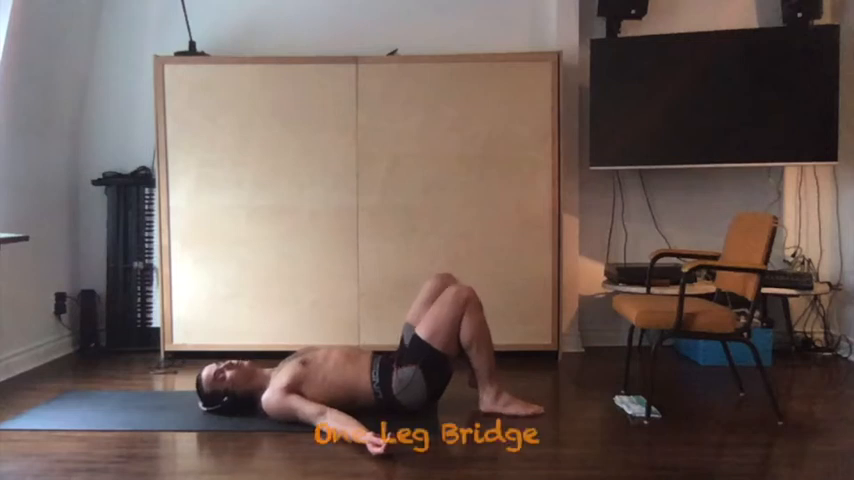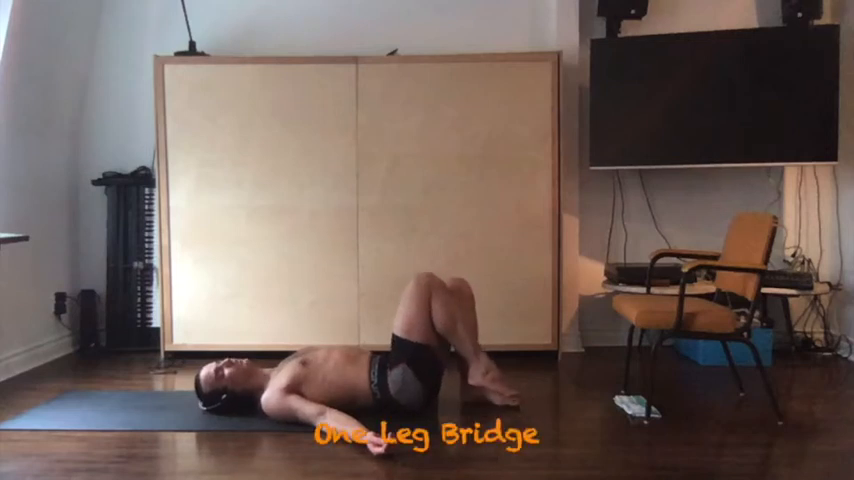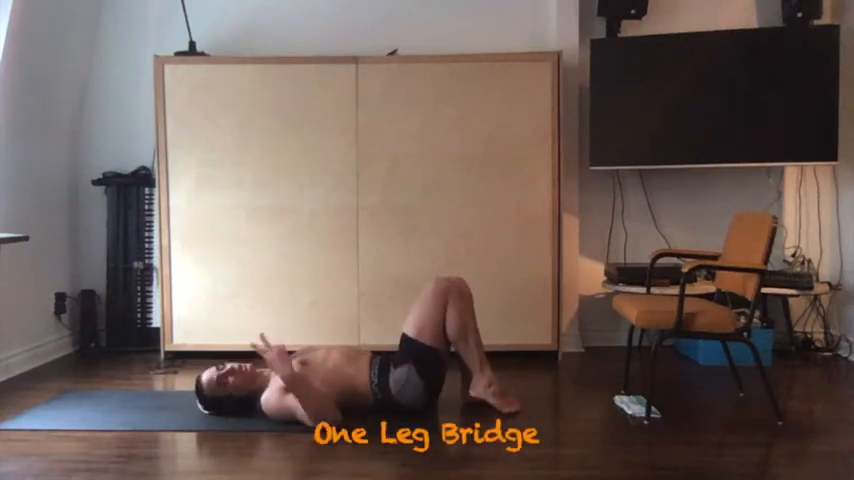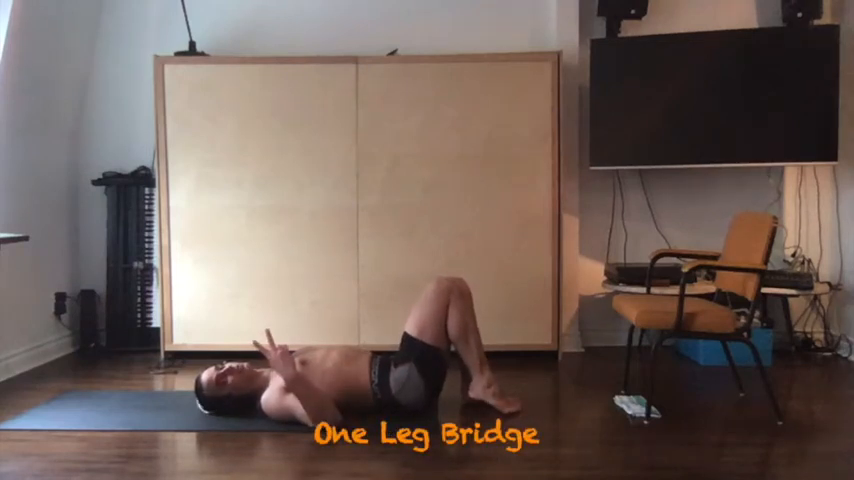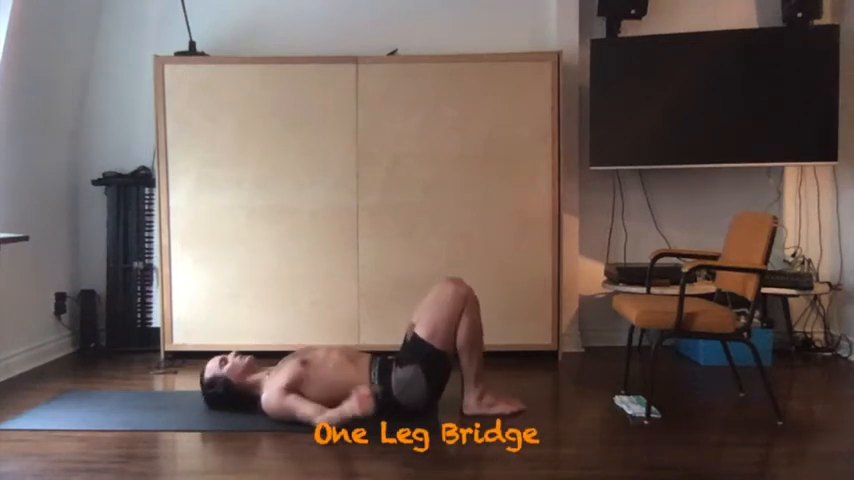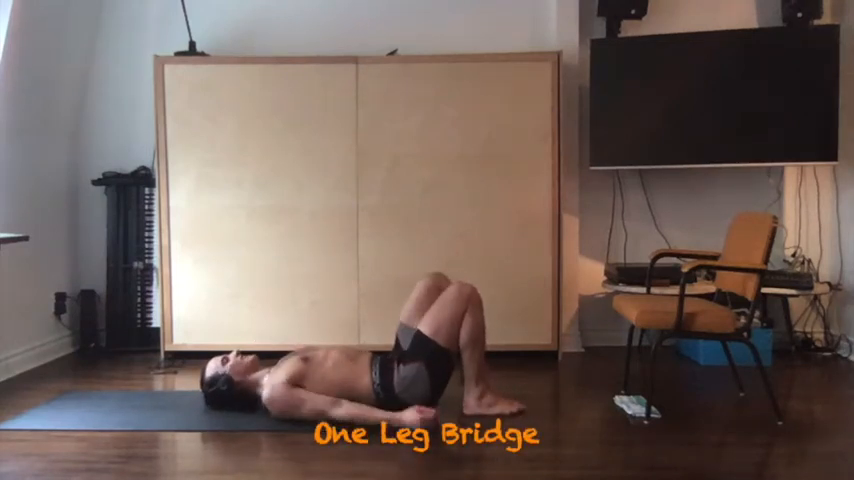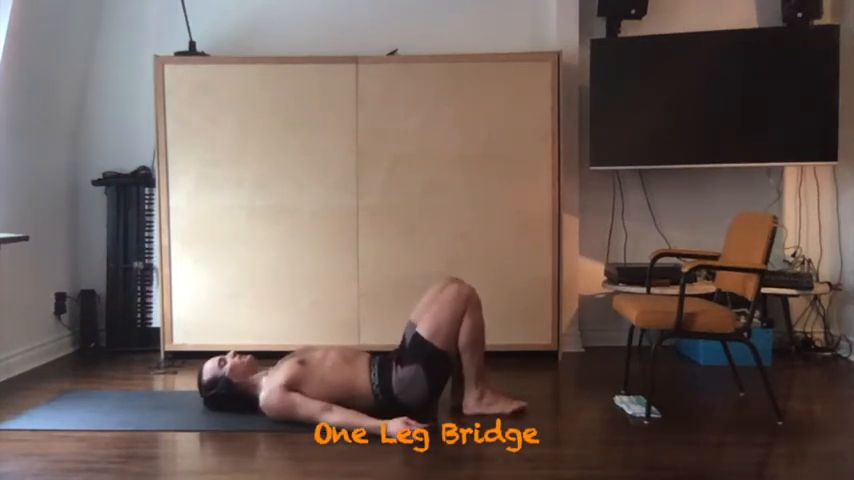
dt=0.7s
person 1, frame 1
left shoulder: (279, 373)
right shoulder: (273, 399)
right elbow: (321, 414)
right wrist: (366, 437)
left hip: (393, 363)
right hip: (405, 385)
left knee: (443, 282)
right knee: (463, 297)
left ankle: (478, 372)
right ankle: (491, 394)
person 1, frame 2
left shoulder: (281, 373)
right shoulder: (273, 400)
right elbow: (321, 415)
right wrist: (366, 437)
left hip: (393, 370)
right hip: (402, 384)
left knee: (457, 286)
right knee: (425, 282)
left ankle: (473, 386)
right ankle: (481, 369)
person 1, frame 3
left shoulder: (276, 380)
right shoulder: (272, 399)
right elbow: (327, 418)
right wrist: (289, 378)
left hip: (390, 369)
right hip: (404, 384)
left knee: (455, 287)
right knee: (444, 289)
left ankle: (472, 387)
right ankle: (483, 381)
person 1, frame 4
left shoulder: (274, 377)
right shoulder: (272, 399)
right elbow: (329, 420)
right wrist: (292, 379)
left hip: (395, 371)
right hip: (405, 384)
left knee: (454, 288)
right knee: (446, 289)
left ankle: (472, 385)
right ankle: (483, 383)
person 1, frame 5
left shoulder: (278, 374)
right shoulder: (272, 398)
right elbow: (322, 418)
right wrist: (349, 408)
left hip: (393, 367)
right hip: (404, 385)
left knee: (452, 286)
right knee: (460, 295)
left ankle: (473, 391)
right ankle: (476, 396)
person 1, frame 6
left shoulder: (277, 374)
right shoulder: (275, 395)
right elbow: (336, 409)
right wrist: (398, 418)
left hip: (393, 364)
right hip: (404, 383)
left knee: (435, 282)
right knee: (465, 294)
left ankle: (475, 379)
right ankle: (477, 397)
person 1, frame 7
left shoulder: (276, 375)
right shoulder: (271, 397)
right elbow: (326, 413)
right wrist: (386, 425)
left hip: (393, 364)
right hip: (402, 385)
left knee: (450, 285)
right knee: (463, 295)
left ankle: (461, 390)
right ankle: (477, 397)
